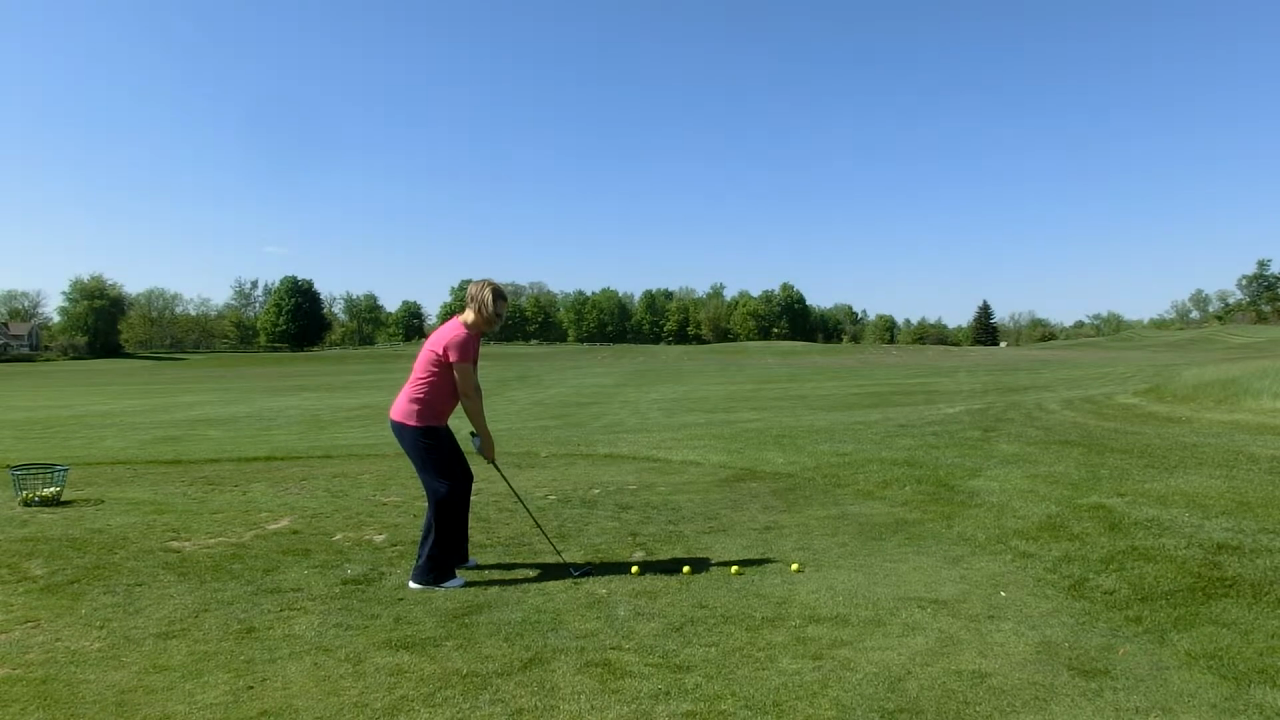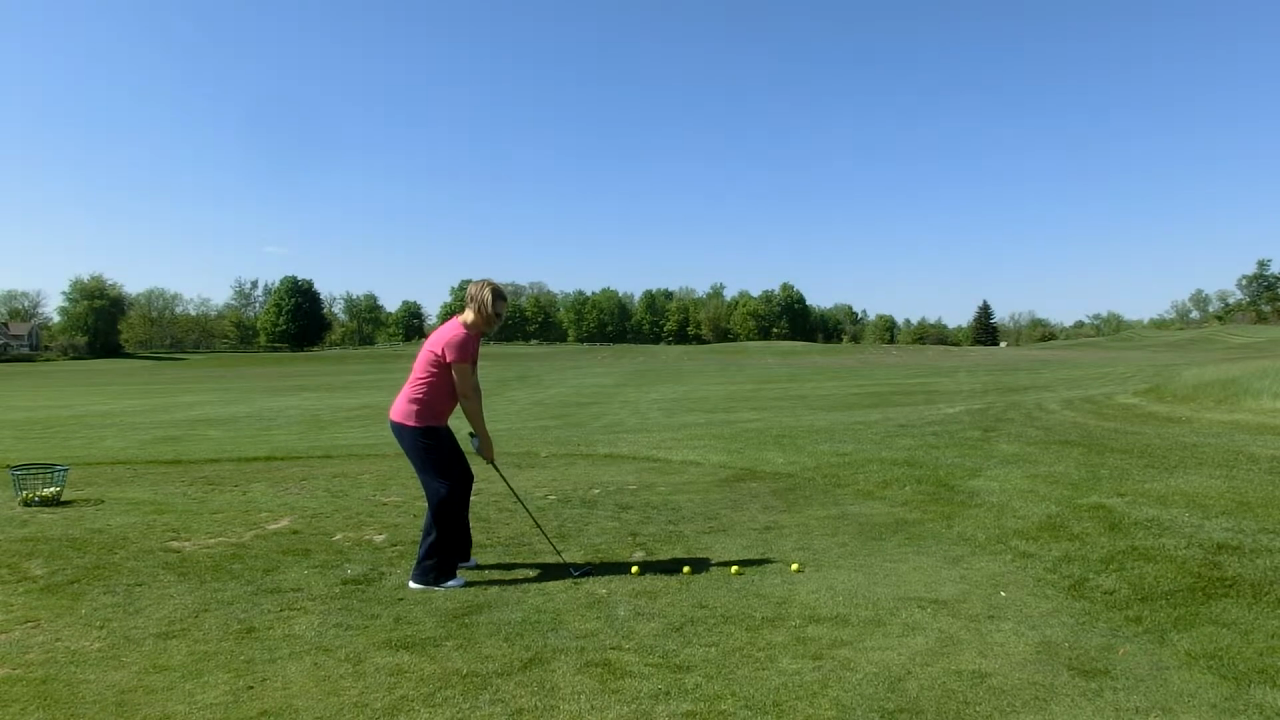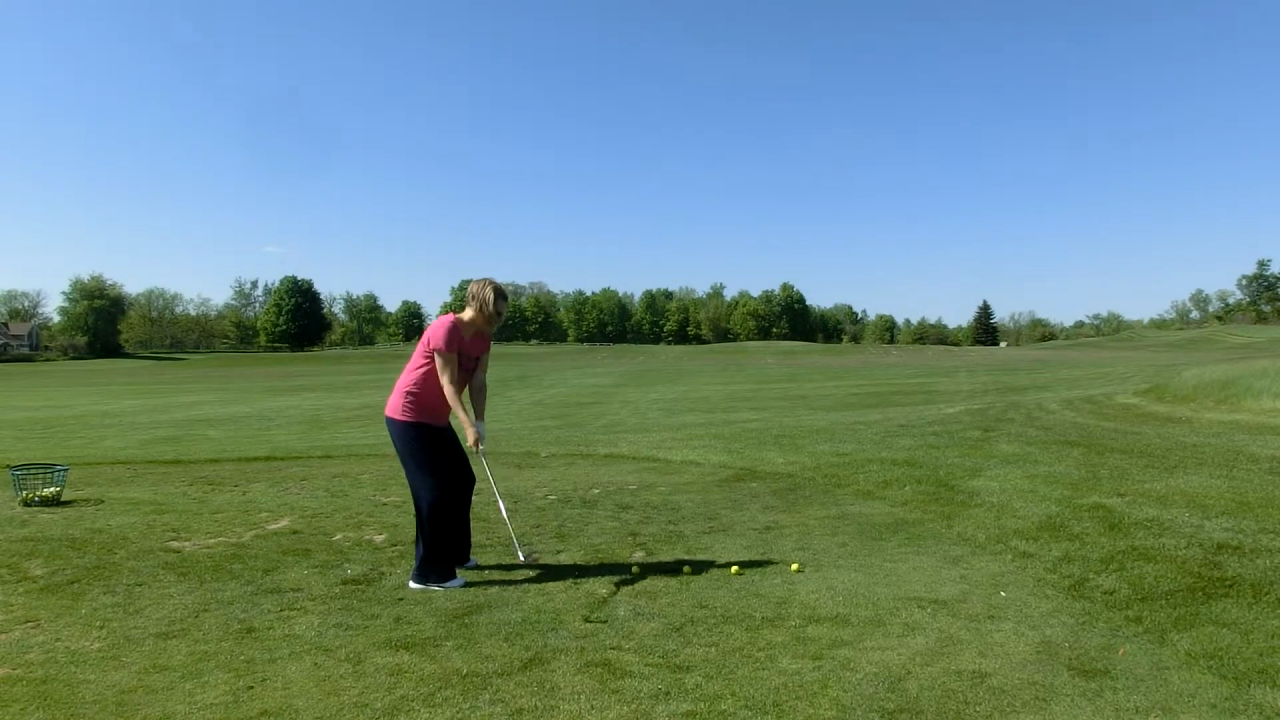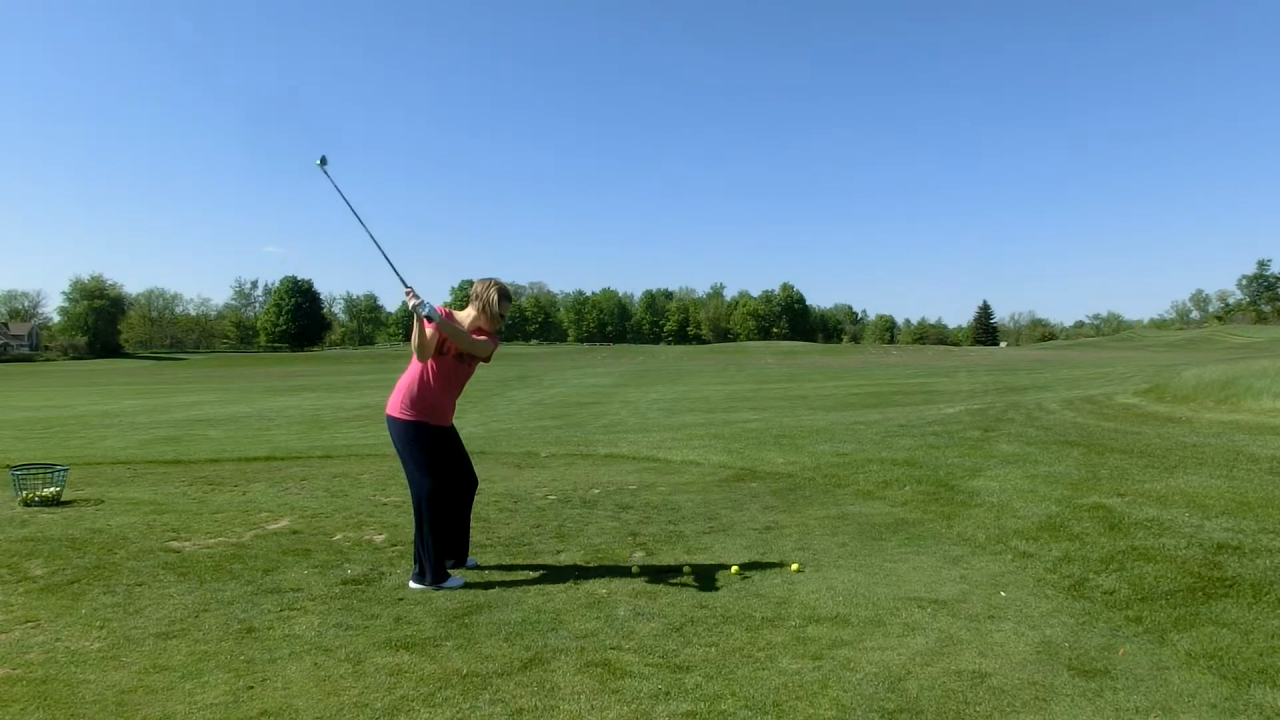
dt=0.3s
person 1, frame 1
left shoulder: (469, 333)
right shoulder: (459, 338)
left elbow: (474, 387)
right elbow: (467, 395)
left wrist: (482, 433)
right wrist: (485, 437)
left hip: (429, 420)
right hip: (414, 421)
left knee: (461, 480)
right knee: (445, 490)
left ankle: (452, 552)
right ankle: (428, 573)
person 1, frame 2
left shoulder: (470, 334)
right shoulder: (457, 338)
left elbow: (473, 386)
right elbow: (465, 395)
left wrist: (482, 433)
right wrist: (484, 438)
left hip: (431, 420)
right hip: (414, 421)
left knee: (461, 480)
right knee: (445, 490)
left ankle: (452, 551)
right ankle: (429, 573)
person 1, frame 3
left shoulder: (482, 338)
right shoulder: (446, 328)
left elbow: (478, 382)
right elbow: (448, 385)
left wrist: (479, 422)
right wrist: (468, 426)
left hip: (435, 419)
right hip: (407, 417)
left knee: (462, 481)
right knee: (434, 490)
left ankle: (452, 553)
right ankle: (428, 573)
person 1, frame 4
left shoulder: (488, 339)
right shoulder: (439, 315)
left elbow: (464, 342)
right elbow: (421, 351)
left wrist: (432, 315)
right wrist: (422, 312)
left hip: (441, 420)
right hip: (408, 416)
left knee: (464, 483)
right knee: (431, 490)
left ankle: (451, 554)
right ankle: (427, 573)
